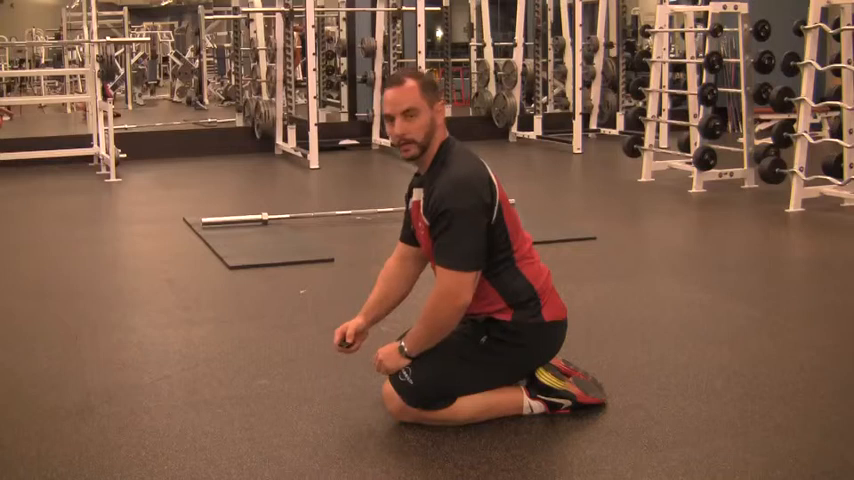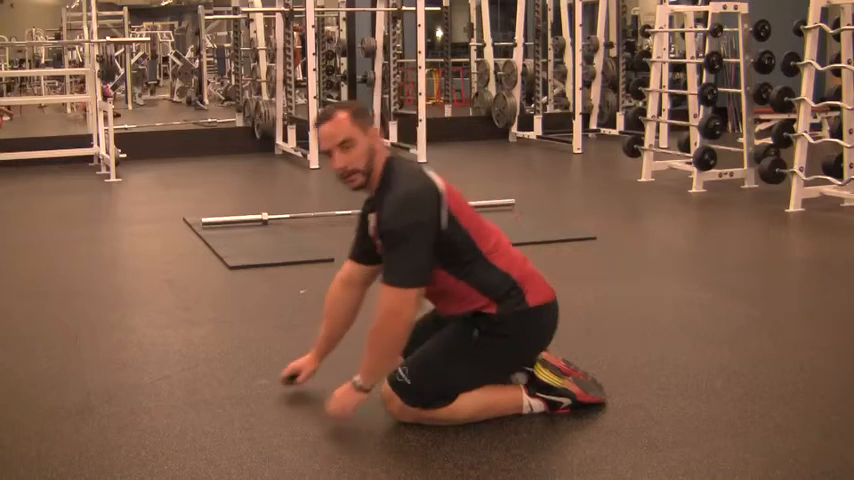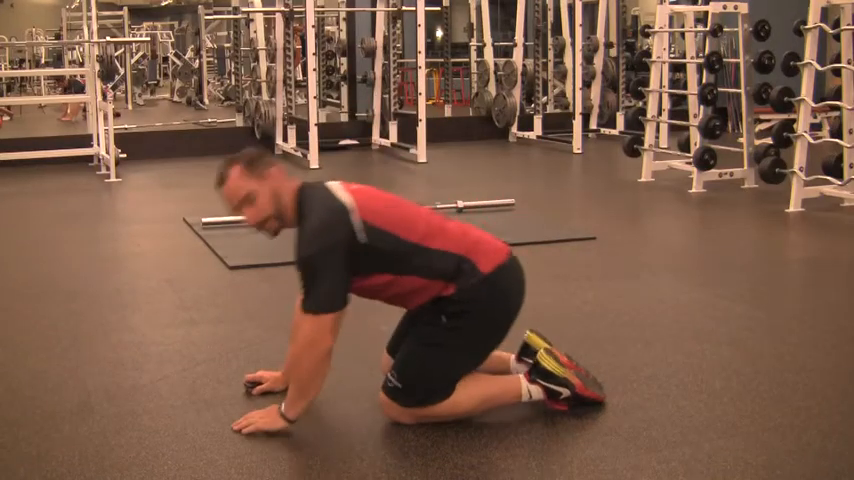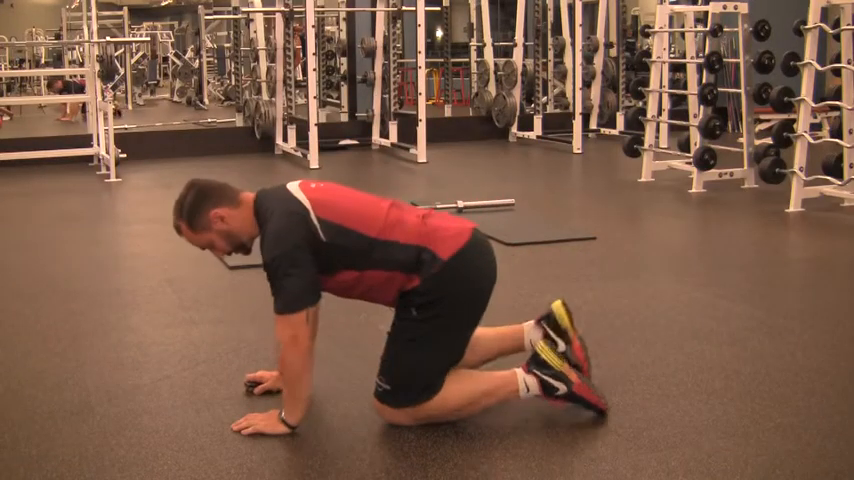
dt=0.5s
person 1, frame 1
left shoulder: (458, 184)
right shoulder: (425, 179)
left elbow: (454, 296)
right elbow: (405, 261)
left wrist: (405, 350)
right wrist: (364, 319)
left hip: (520, 324)
right hip: (497, 312)
left knee: (401, 399)
right knee: (404, 365)
left ankle: (538, 394)
right ankle: (523, 366)
person 1, frame 2
left shoulder: (405, 201)
right shoulder: (380, 201)
left elbow: (398, 315)
right elbow: (349, 283)
left wrist: (361, 384)
right wrist: (316, 355)
left hip: (515, 314)
right hip: (490, 303)
left knee: (403, 399)
right knee: (399, 360)
left ankle: (538, 392)
right ankle: (520, 363)
person 1, frame 3
left shoulder: (322, 228)
right shoulder: (320, 206)
left elbow: (318, 340)
right elbow: (309, 309)
left wrist: (286, 412)
right wrist: (286, 376)
left hip: (483, 288)
right hip: (480, 275)
left knee: (400, 404)
right knee: (395, 363)
left ankle: (536, 383)
right ankle: (521, 362)
person 1, frame 4
left shoulder: (281, 232)
right shoulder: (284, 202)
left elbow: (295, 337)
right elbow: (306, 306)
left wrist: (288, 417)
right wrist: (289, 375)
left hip: (449, 270)
right hip: (460, 251)
left knee: (398, 404)
right knee: (435, 356)
left ankle: (535, 379)
right ankle: (542, 334)
